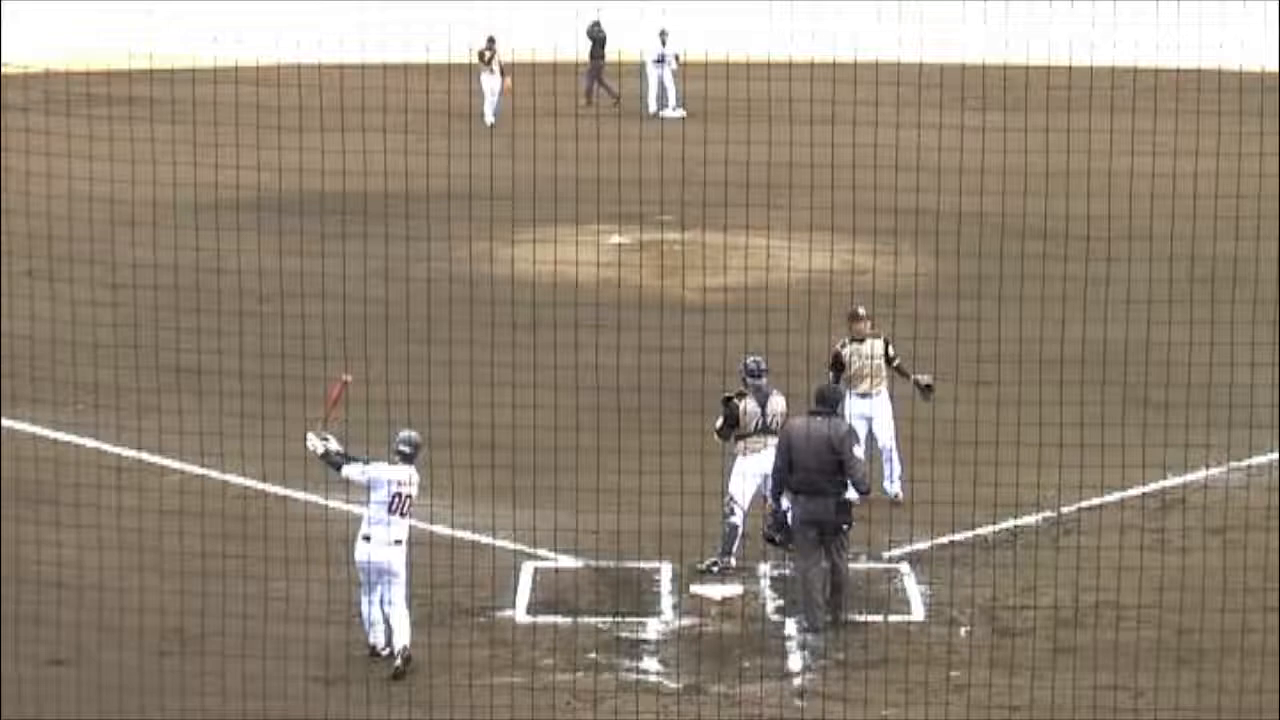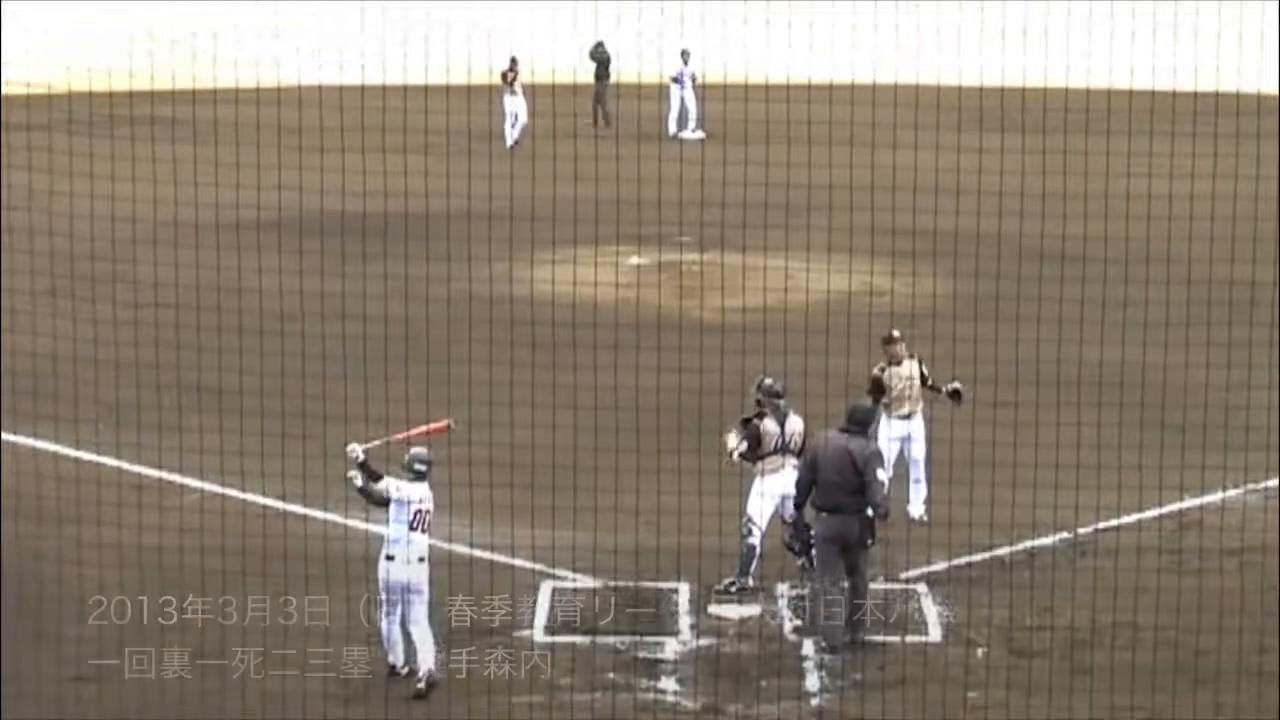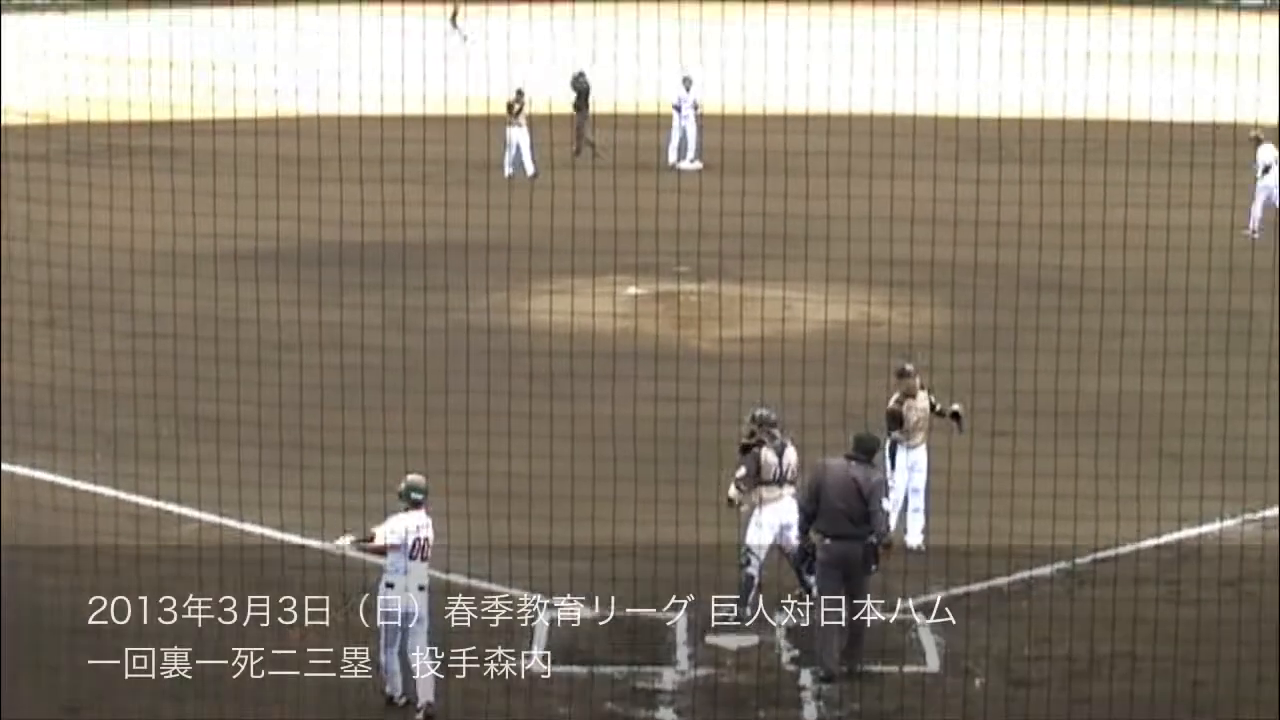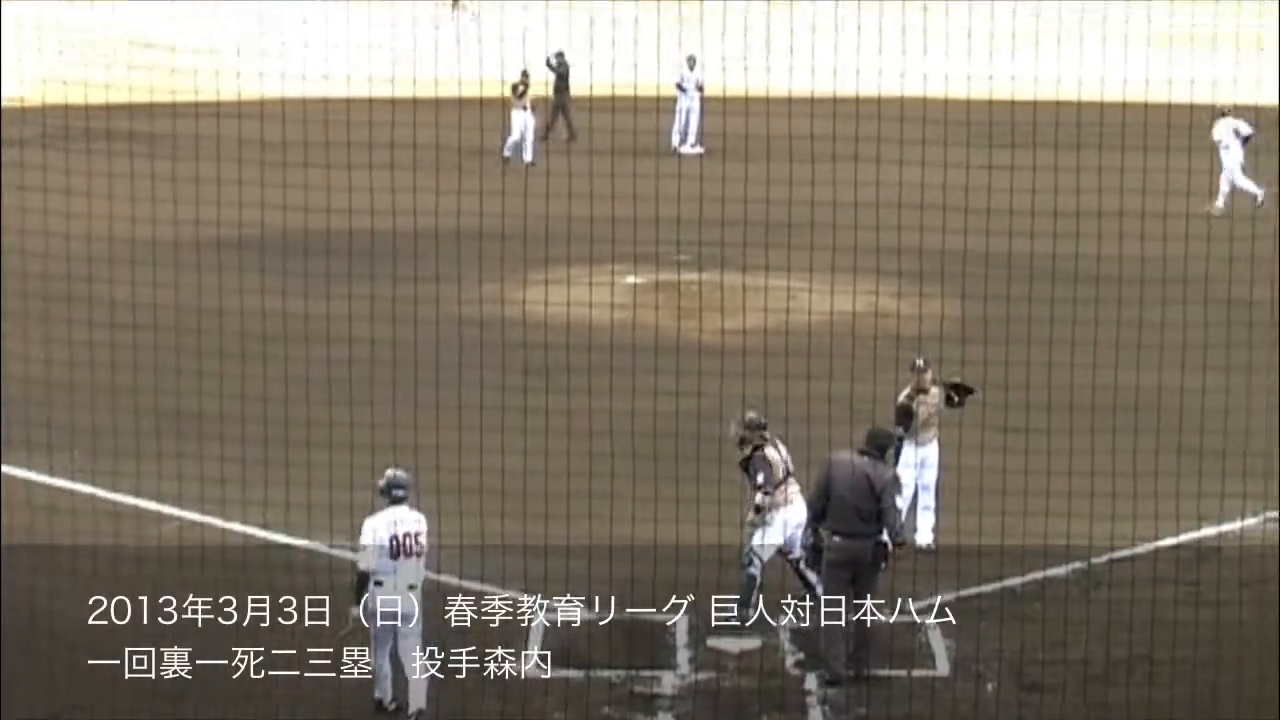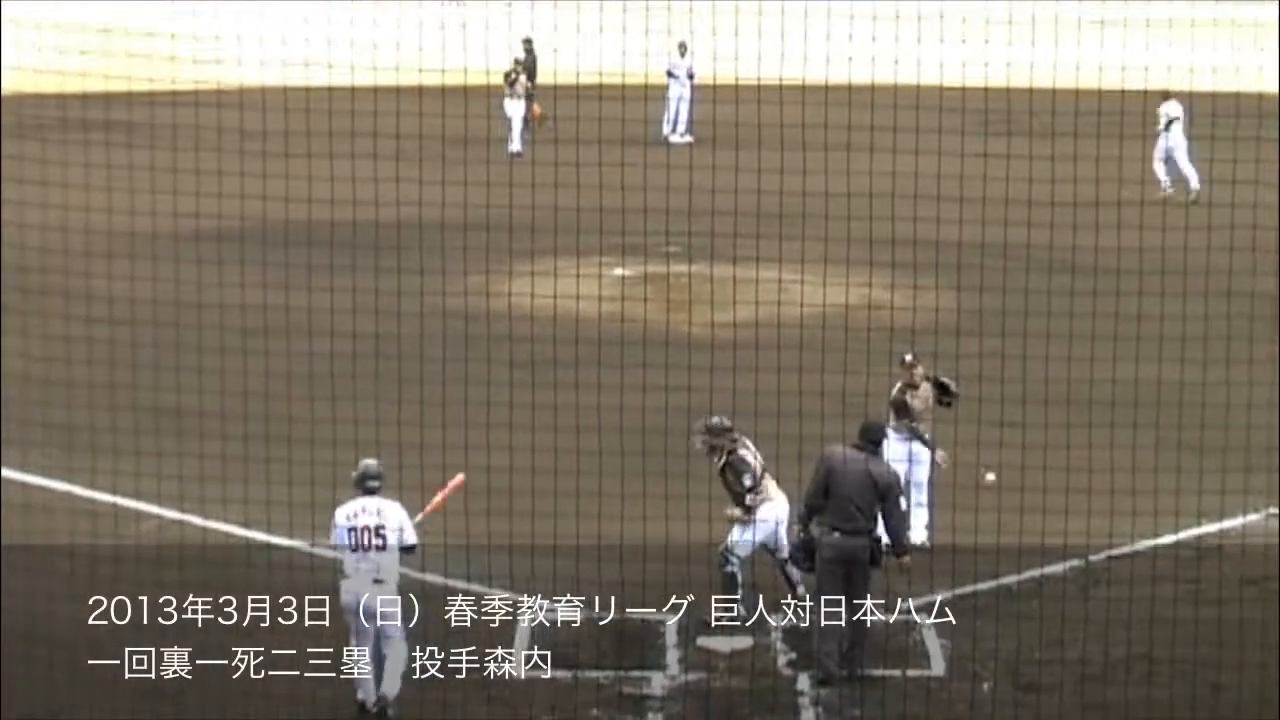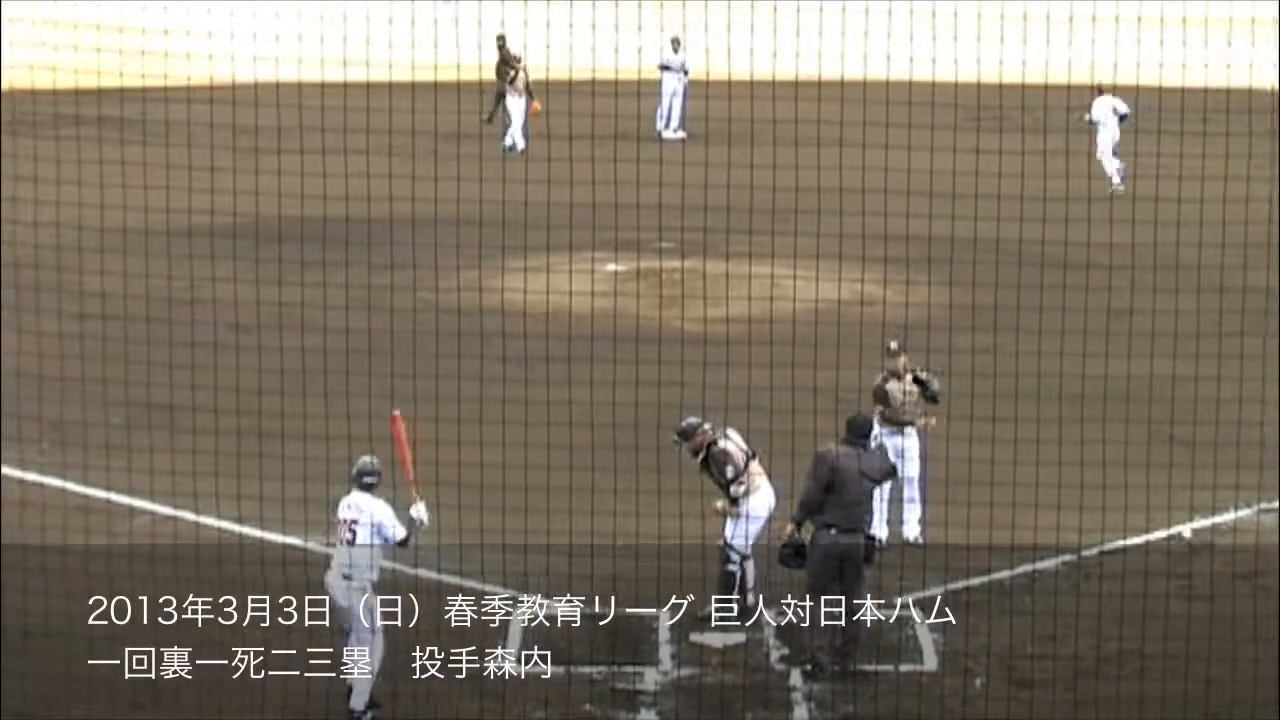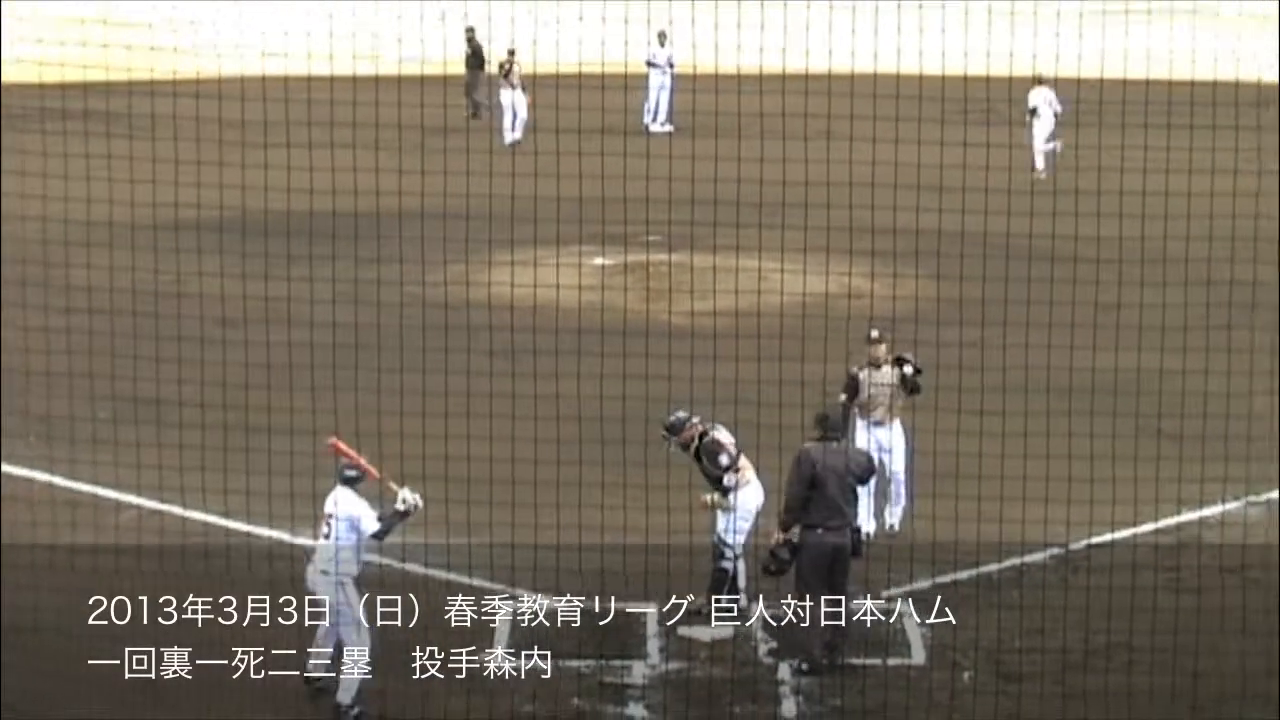
dt=0.3s
person 1, frame 1
left shoulder: (792, 427)
right shoulder: (842, 429)
left elbow: (780, 468)
right elbow: (853, 466)
left wrist: (775, 497)
right wrist: (863, 489)
left hip: (802, 503)
right hip: (834, 505)
left knee: (808, 563)
right knee: (837, 561)
left ankle: (814, 620)
right ankle: (836, 613)
person 1, frame 2
left shoulder: (820, 442)
right shoulder: (869, 450)
left elbow: (804, 481)
right elbow: (874, 487)
left wrist: (798, 508)
right wrist: (881, 511)
left hip: (826, 520)
right hip: (856, 522)
left knee: (827, 581)
right knee: (858, 579)
left ankle: (831, 638)
right ankle: (855, 631)
person 1, frame 3
left shoulder: (825, 467)
right shoulder: (874, 478)
left elbow: (808, 504)
right elbow: (878, 513)
left wrist: (804, 530)
right wrist: (883, 539)
left hip: (829, 546)
right hip: (858, 549)
left knee: (828, 607)
right knee: (856, 606)
left ankle: (829, 666)
right ankle: (853, 661)
person 1, frame 4
left shoulder: (836, 462)
right shoulder: (886, 474)
left elbow: (817, 500)
right elbow: (890, 511)
left wrist: (814, 526)
right wrist: (897, 539)
left hip: (837, 543)
right hip: (868, 547)
left knee: (833, 607)
left ankle: (834, 669)
right ankle: (859, 665)
person 1, frame 5
left shoulder: (832, 456)
right shoulder: (886, 474)
left elbow: (814, 495)
right elbow: (894, 516)
left wrist: (804, 521)
right wrist: (902, 551)
left hip: (832, 540)
right hip: (863, 543)
left knee: (827, 605)
right knee: (858, 605)
left ankle: (828, 669)
right ankle: (853, 664)
person 1, frame 6
left shoulder: (828, 455)
right shoulder: (877, 463)
left elbow: (812, 494)
right elbow: (890, 472)
left wrist: (797, 522)
right wrist: (880, 449)
left hip: (826, 537)
right hip: (856, 540)
left knee: (819, 598)
right knee: (851, 601)
left ankle: (818, 661)
right ankle: (845, 660)
person 1, frame 7
left shoulder: (807, 454)
right shoulder: (856, 456)
left elbow: (795, 496)
right elbow: (868, 475)
left wrist: (784, 527)
left hip: (814, 536)
right hip: (844, 536)
left knee: (811, 596)
right knee: (838, 596)
left ankle: (814, 658)
right ankle: (833, 653)
person 2, frame 1
left shoulder: (384, 471)
right shoulder: (413, 475)
left elbow: (348, 471)
left wrist: (322, 451)
right wrist: (340, 451)
left hip: (369, 547)
right hip: (396, 549)
left knee: (370, 596)
right knee: (396, 603)
left ankle: (378, 644)
right ankle: (401, 648)
person 2, frame 2
left shoulder: (406, 489)
right shoulder: (423, 490)
left elbow: (384, 484)
right elbow: (382, 499)
left wrist: (361, 462)
right wrist: (360, 486)
left hip: (393, 565)
right hip: (419, 567)
left knee: (390, 616)
right knee: (419, 621)
left ankle: (397, 663)
right ankle: (427, 670)
person 2, frame 3
left shoulder: (399, 521)
right shoulder: (426, 521)
left elbow: (383, 543)
left wrist: (354, 543)
right wrist: (360, 543)
left hip: (392, 594)
right hip: (419, 595)
left knee: (389, 646)
right knee: (419, 650)
left ankle: (395, 693)
person 2, frame 4
left shoulder: (375, 522)
right shoulder: (419, 519)
left elbow: (365, 568)
left wrist: (357, 602)
left hip: (382, 594)
right hip: (411, 595)
left knee: (381, 648)
right knee: (412, 653)
left ankle: (384, 699)
person 2, frame 5
left shoulder: (341, 512)
right shoulder: (394, 509)
left elbow: (338, 547)
right elbow: (410, 547)
right wrist: (398, 534)
left hip: (351, 588)
right hip: (383, 589)
left knee: (361, 645)
right knee: (394, 646)
left ankle: (367, 699)
right ankle: (386, 696)
person 2, frame 6
left shoulder: (345, 503)
right shoulder: (377, 506)
right elbow: (401, 540)
left wrist: (411, 519)
right wrist: (416, 518)
left hip: (336, 579)
right hip: (356, 584)
left knee: (354, 637)
right knee: (370, 645)
left ankle: (356, 687)
person 2, frame 7
left shoulder: (335, 497)
right shoulder: (355, 502)
left elbow: (373, 522)
right elbow: (377, 533)
left wrist: (402, 508)
right wrist: (401, 510)
left hip: (317, 574)
right hip: (335, 580)
left knee: (330, 625)
right knee: (357, 642)
left ankle: (315, 675)
person 3, frame 1
left shoulder: (738, 402)
right shoulder: (779, 398)
left elbow: (722, 433)
right elbow: (783, 429)
left wrist: (728, 415)
left hip: (749, 460)
right hip: (773, 456)
left knee: (734, 508)
left ankle: (725, 558)
person 3, frame 2
left shoulder: (758, 423)
right shoulder: (796, 419)
left elbow: (745, 456)
right elbow: (800, 451)
left wrist: (733, 444)
left hip: (768, 480)
right hip: (791, 477)
left knee: (753, 529)
left ankle: (743, 578)
person 3, frame 3
left shoulder: (756, 452)
right shoulder: (789, 448)
left elbow: (742, 482)
right elbow: (791, 479)
left wrist: (733, 501)
left hip: (767, 511)
right hip: (789, 506)
left knee: (750, 560)
right knee: (796, 552)
left ankle: (743, 609)
right ankle: (813, 590)
person 3, frame 4
left shoulder: (759, 456)
right shoulder: (775, 445)
left elbow: (764, 489)
left wrist: (756, 513)
right wrist: (761, 509)
left hip: (779, 513)
right hip: (797, 507)
left knee: (753, 561)
right knee: (796, 553)
left ankle: (746, 611)
right ankle: (817, 591)
person 3, frame 5
left shoulder: (735, 460)
right shoulder: (740, 444)
left elbow: (754, 491)
left wrist: (742, 513)
right wrist: (741, 506)
left hip: (762, 511)
right hip: (778, 503)
left knee: (730, 557)
right knee: (781, 551)
left ankle: (733, 611)
right ankle: (798, 592)
person 3, frame 6
left shoulder: (716, 452)
right shoulder: (726, 433)
left elbow: (737, 481)
right elbow: (753, 456)
left wrist: (729, 505)
left hip: (751, 501)
right hip: (764, 492)
left knee: (730, 553)
right knee: (744, 549)
left ankle: (726, 607)
right ankle: (747, 600)
person 3, frame 7
left shoulder: (708, 444)
right shoulder: (711, 431)
left elbow: (731, 468)
left wrist: (721, 497)
left hip: (739, 496)
right hip: (751, 490)
left knee: (723, 548)
right knee: (734, 547)
left ankle: (715, 601)
right ankle: (736, 598)
person 4, frame 1
left shoulder: (881, 340)
right shoulder: (842, 349)
left elbow: (895, 362)
right elbow: (833, 380)
left wrist: (914, 378)
left hip: (880, 399)
right hip: (855, 401)
left knee: (888, 444)
right knee: (854, 447)
left ankle: (893, 485)
person 4, frame 2
left shoulder: (915, 360)
right shoulder: (880, 373)
left elbow: (927, 382)
right elbow: (872, 404)
left wrist: (945, 390)
left hip: (915, 420)
right hip: (891, 423)
left knee: (918, 466)
right knee: (883, 466)
left ankle: (917, 509)
person 4, frame 3
left shoulder: (924, 391)
right shoulder: (896, 406)
left elbow: (934, 408)
right elbow: (893, 440)
left wrist: (948, 413)
right wrist: (892, 470)
left hip: (920, 450)
right hip: (900, 451)
left knee: (917, 494)
right knee: (896, 495)
left ankle: (914, 538)
person 4, frame 4
left shoulder: (937, 388)
right shoulder: (906, 400)
right elbow: (900, 436)
right wrist: (896, 466)
left hip: (930, 446)
right hip: (909, 446)
left knee: (927, 491)
right knee: (904, 492)
left ankle: (924, 537)
person 4, frame 5
left shoulder: (930, 382)
right shoulder: (899, 395)
left elbow: (947, 402)
right elbow: (911, 428)
left wrist: (949, 393)
right wrist: (934, 450)
left hip: (921, 441)
right hip: (897, 440)
left knee: (920, 487)
left ankle: (919, 535)
right ankle: (884, 536)
person 4, frame 6
left shoulder: (916, 375)
right shoulder: (881, 385)
left elbow: (934, 399)
right elbow: (887, 416)
left wrist: (930, 387)
right wrist: (916, 422)
left hip: (909, 434)
right hip: (885, 434)
left knee: (911, 482)
right knee: (883, 483)
left ankle: (911, 531)
right ankle: (878, 532)
person 4, frame 7
left shoulder: (898, 367)
right shoulder: (857, 373)
left elbow: (913, 391)
right elbow: (846, 405)
left wrist: (914, 373)
left hip: (892, 428)
right hip: (866, 428)
left knee: (897, 475)
left ankle: (893, 517)
right ankle: (866, 526)
